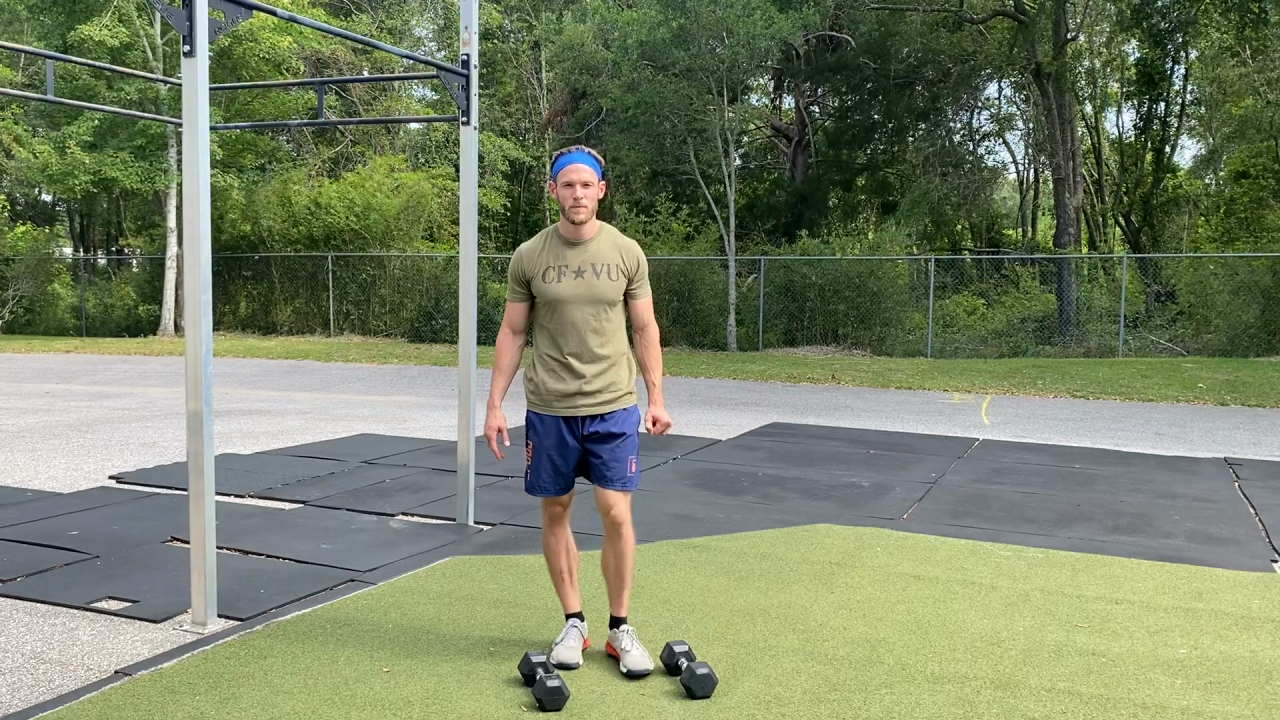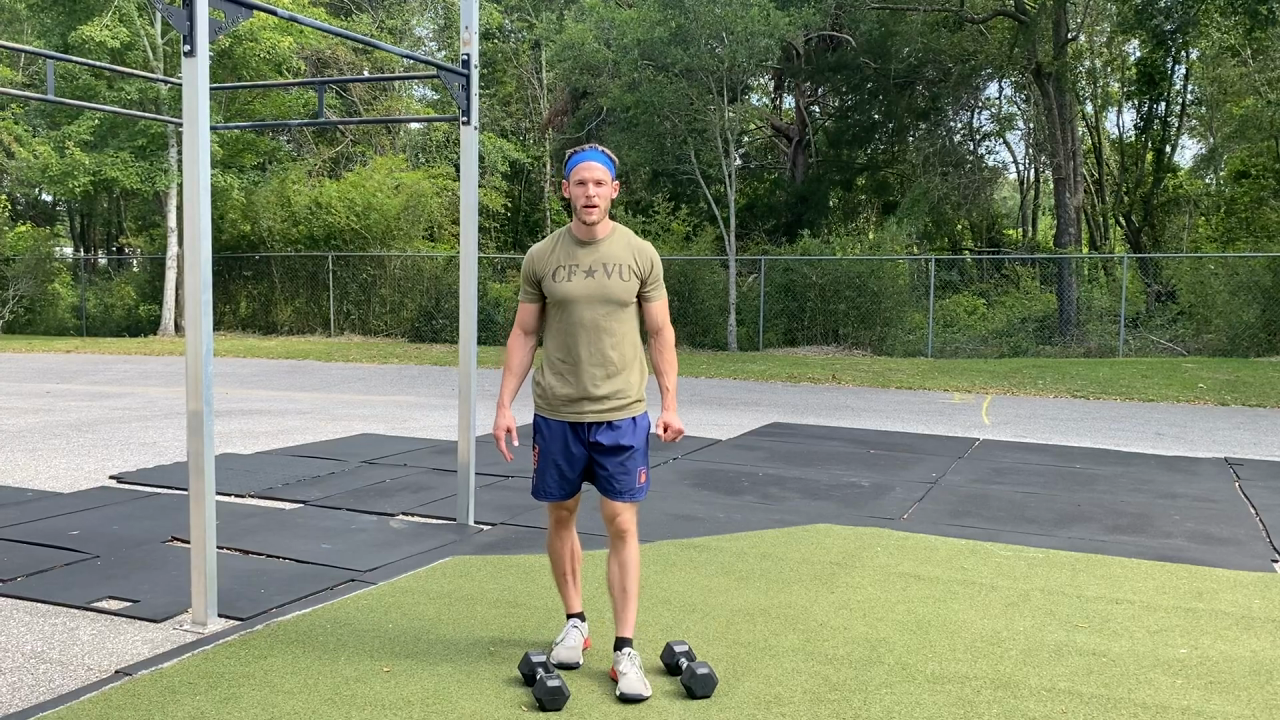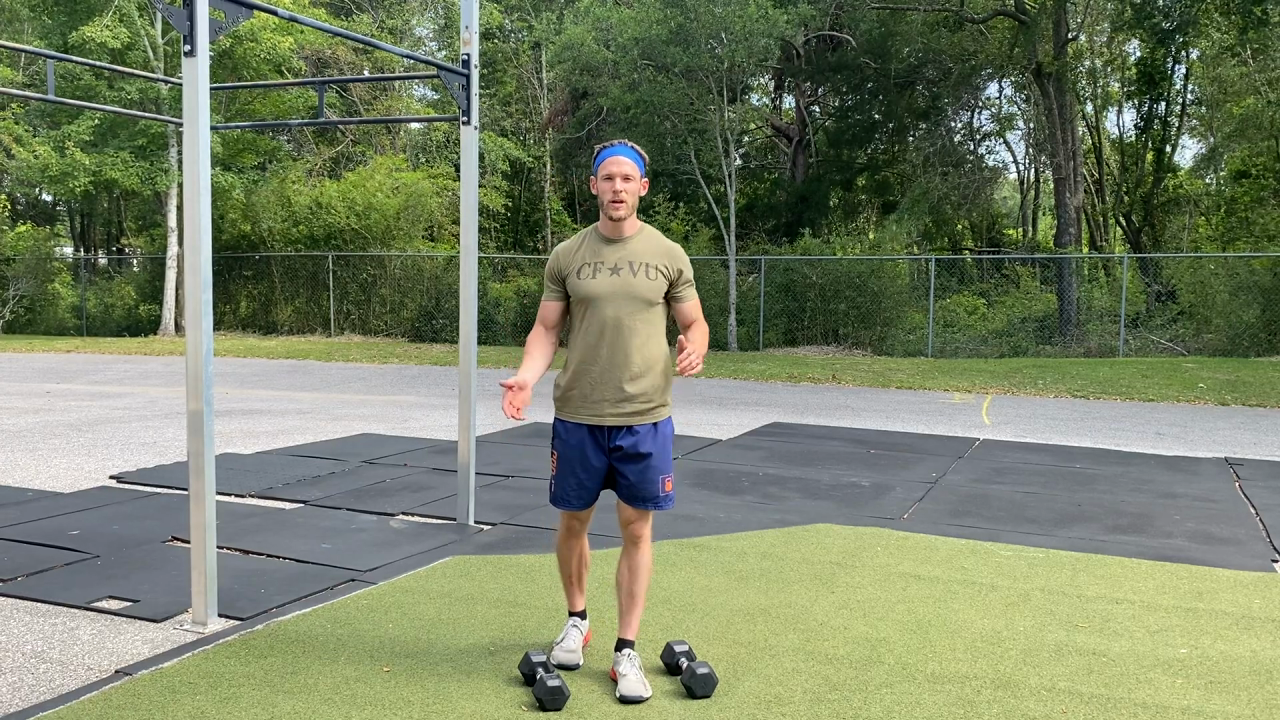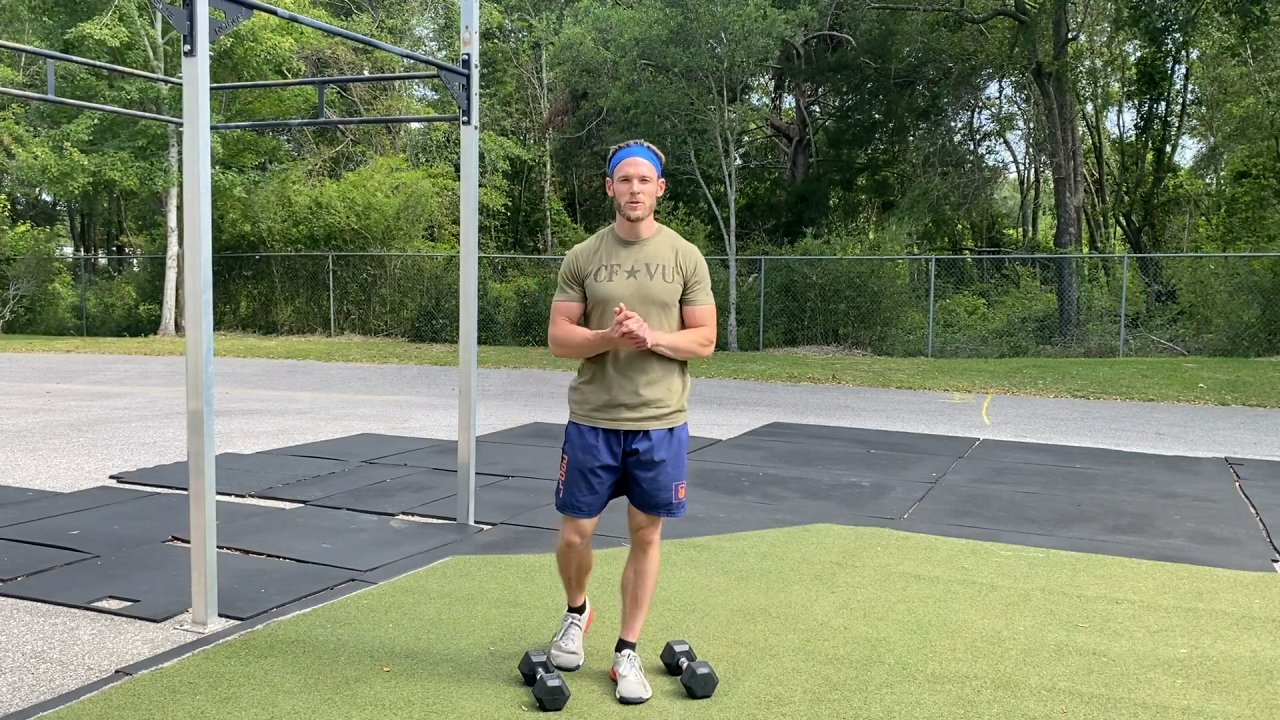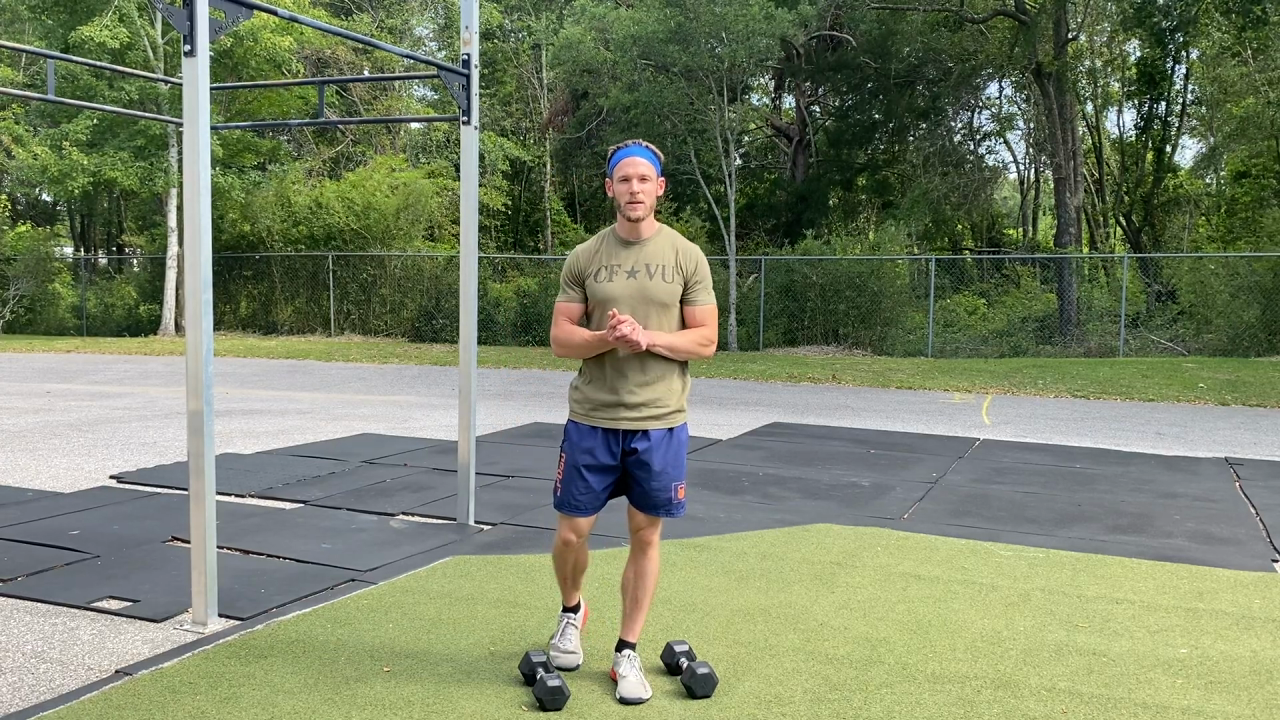
dt=0.5s
person 1, frame 1
left shoulder: (627, 252)
right shoulder: (528, 256)
left elbow: (645, 328)
right elbow: (512, 333)
left wrist: (656, 398)
right wrist: (494, 405)
left hip: (614, 406)
right hip: (550, 408)
left knee: (617, 516)
right knee: (556, 513)
left ankle: (620, 628)
right ankle: (574, 623)
person 1, frame 2
left shoulder: (641, 254)
right shoulder: (541, 256)
left elbow: (660, 331)
right elbow: (525, 333)
left wrist: (669, 403)
right wrist: (504, 405)
left hip: (622, 412)
right hip: (557, 412)
left knee: (621, 525)
right knee: (561, 516)
left ankle: (625, 650)
right ankle: (575, 622)
person 1, frame 3
left shoulder: (669, 254)
right shoulder: (567, 254)
left elbow: (696, 326)
right elbow: (547, 328)
left wrist: (694, 350)
right wrist: (526, 374)
left hip: (645, 417)
right hip: (579, 416)
left knee: (636, 531)
right knee: (573, 524)
left ankle: (626, 651)
right ankle: (577, 619)
person 1, frame 4
left shoulder: (685, 256)
right shoulder: (582, 256)
left elbow: (704, 340)
right elbow: (558, 338)
left wrist: (650, 338)
right wrist: (610, 337)
left hip: (660, 422)
right hip: (593, 420)
left knee: (645, 536)
right knee: (575, 534)
left ankle: (627, 653)
right ankle: (577, 611)
person 1, frame 5
left shoulder: (687, 256)
right shoulder: (584, 257)
left elbow: (706, 341)
right elbow: (560, 339)
left wrist: (647, 338)
right wrist: (607, 337)
left hip: (659, 423)
right hip: (592, 420)
left knee: (644, 537)
right knee: (571, 533)
left ankle: (627, 653)
right ankle: (571, 611)
